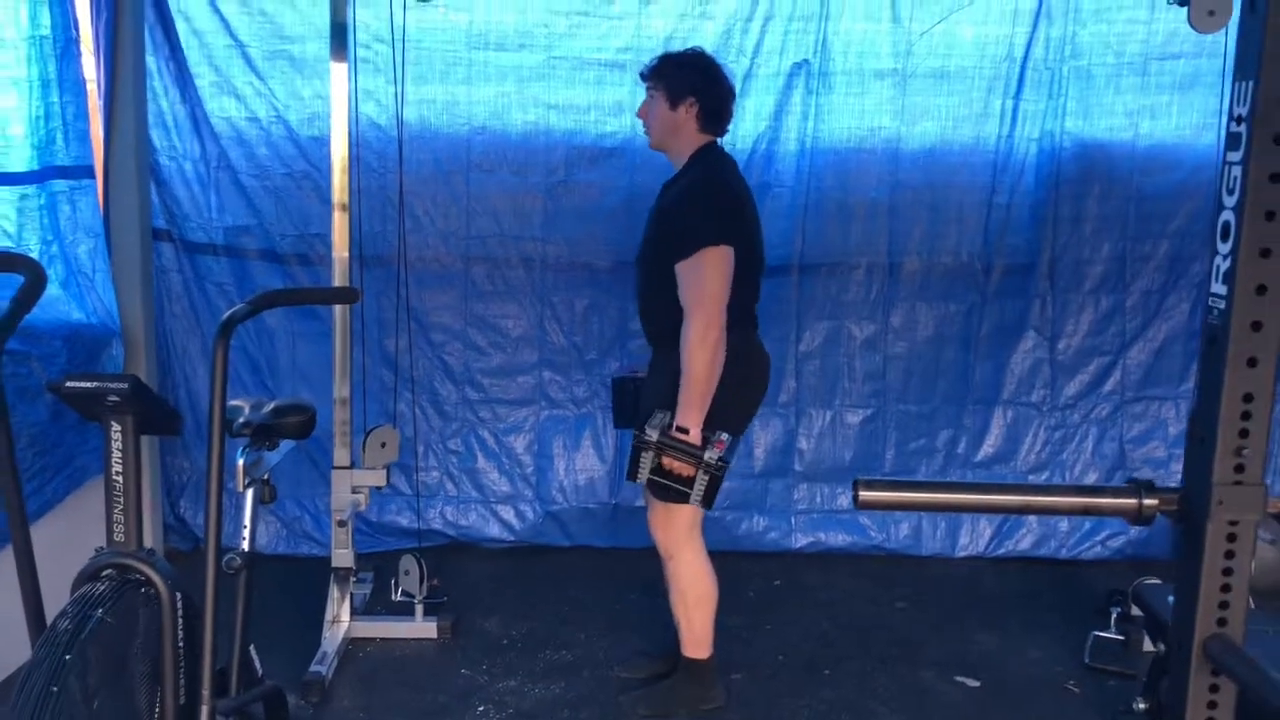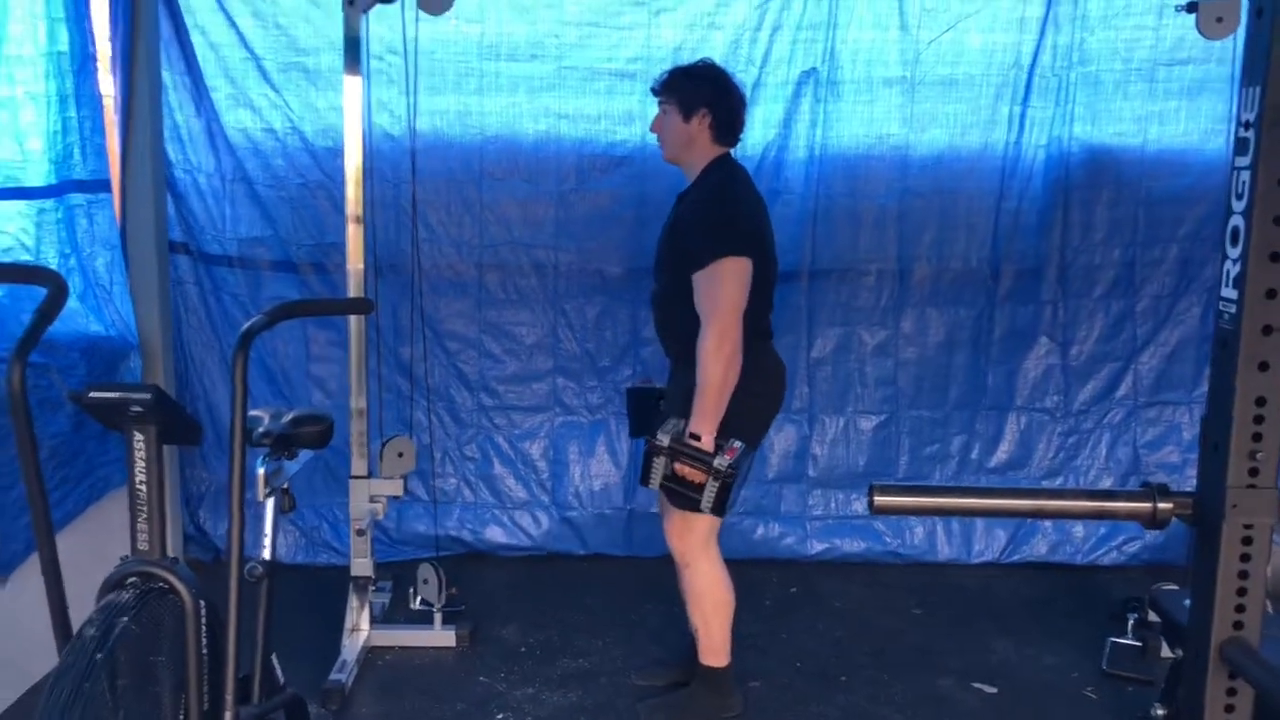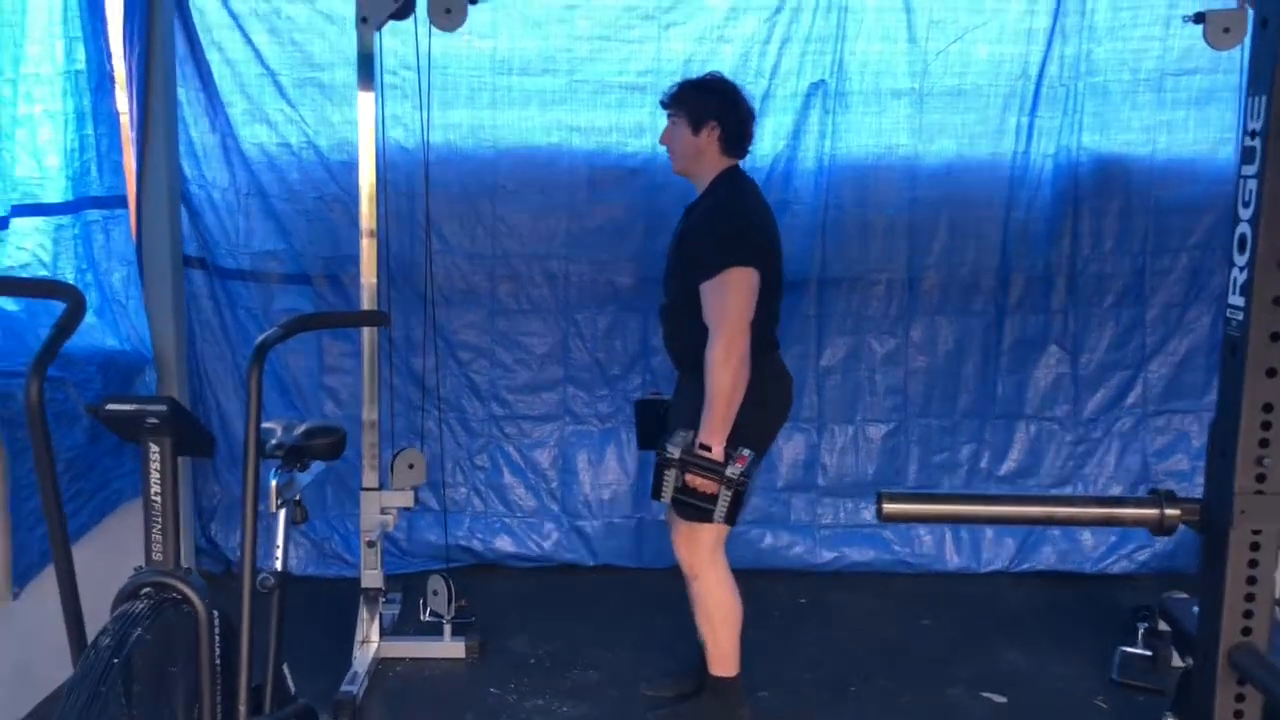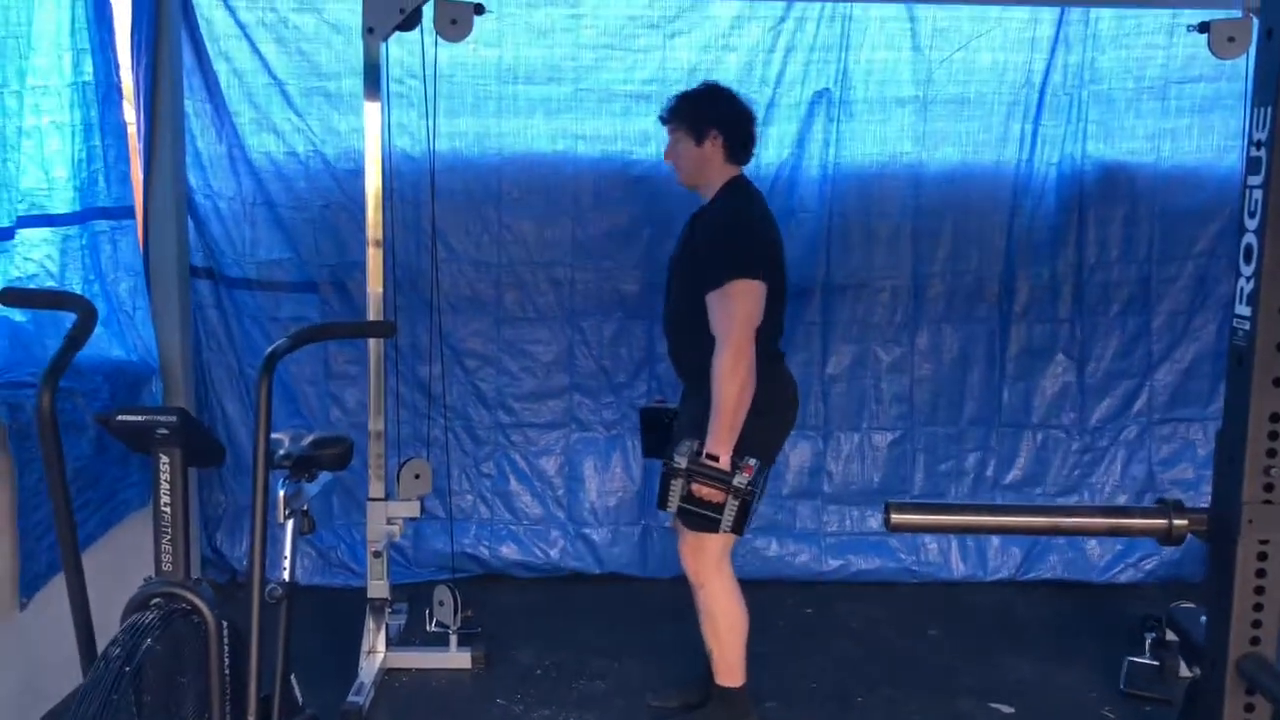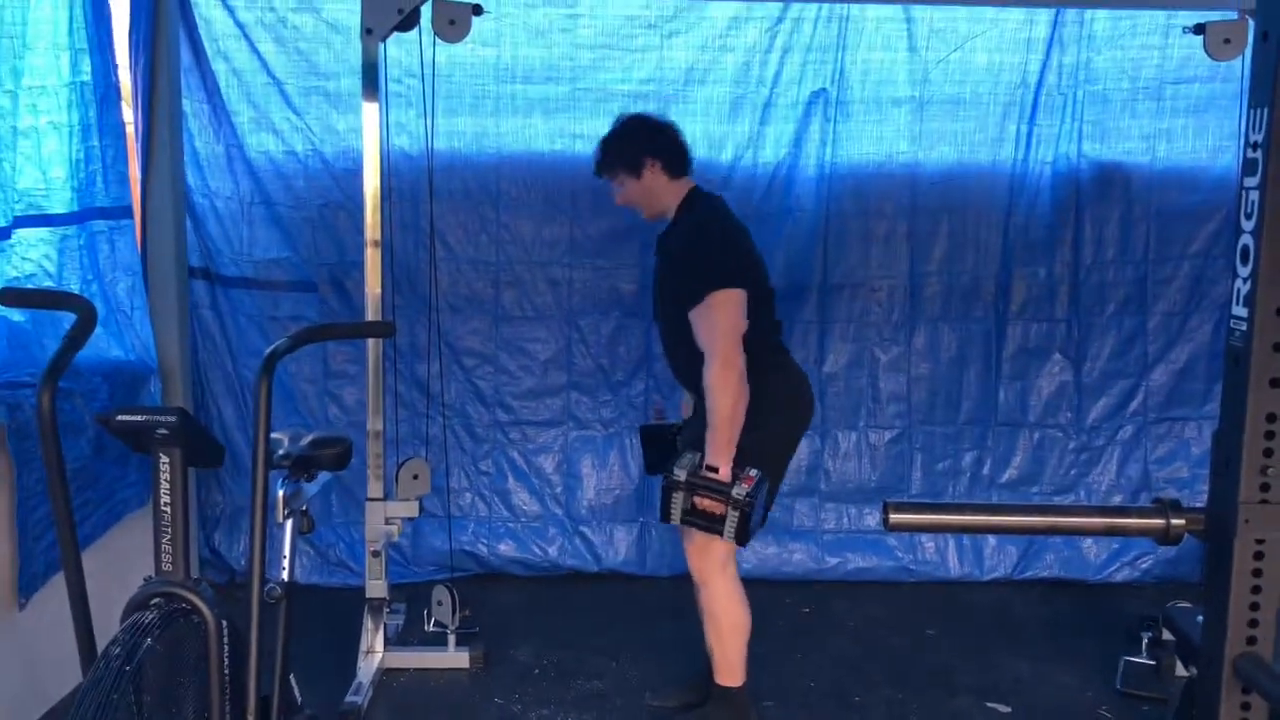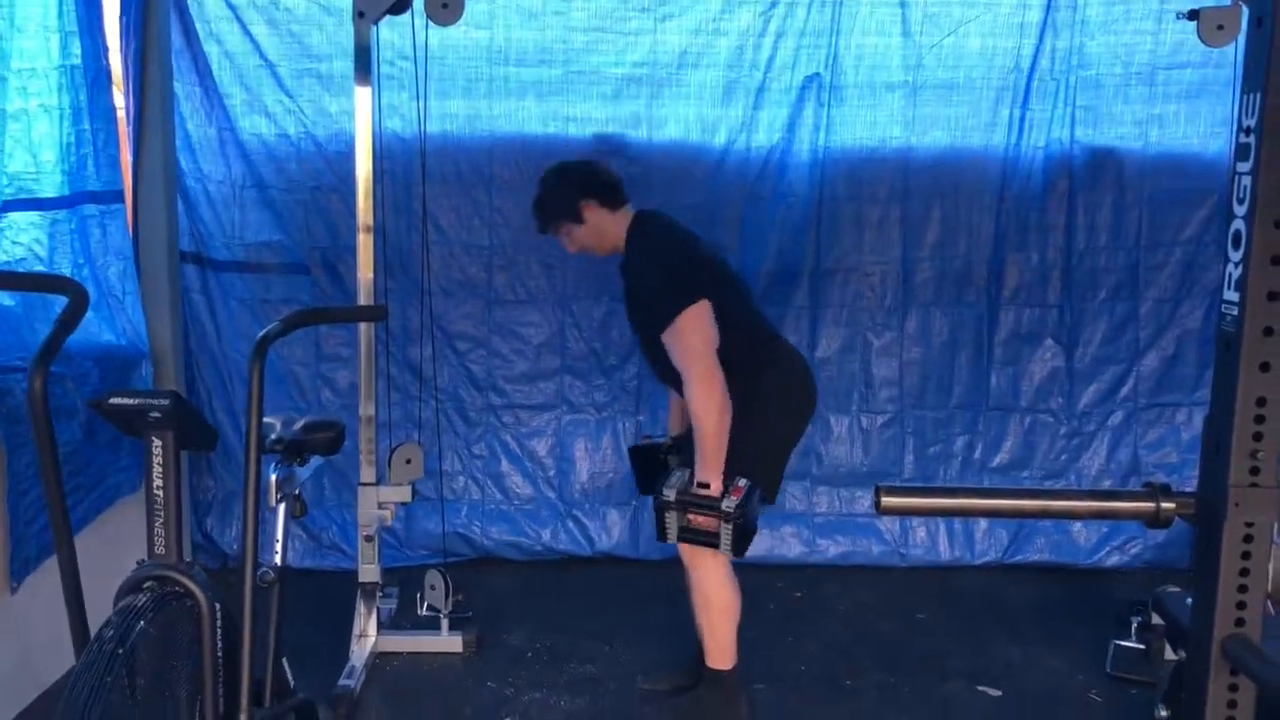
dt=0.3s
person 1, frame 1
left shoulder: (702, 192)
right shoulder: (702, 180)
left elbow: (706, 320)
left wrist: (688, 421)
right wrist: (663, 388)
left hip: (709, 377)
right hip: (688, 368)
left knee: (673, 525)
right knee: (666, 514)
right ankle: (686, 648)
person 1, frame 2
left shoulder: (717, 202)
right shoulder: (715, 192)
left elbow: (722, 329)
left wrist: (701, 429)
right wrist: (685, 404)
left hip: (728, 388)
right hip: (712, 380)
left knee: (689, 534)
right knee: (681, 520)
right ankle: (703, 656)
person 1, frame 3
left shoulder: (727, 213)
right shoulder: (720, 204)
left elbow: (730, 338)
left wrist: (711, 439)
right wrist: (693, 413)
left hip: (732, 399)
right hip: (712, 391)
left knee: (697, 545)
right knee: (689, 532)
right ankle: (713, 667)
person 1, frame 4
left shoulder: (734, 222)
right shoulder: (722, 214)
left elbow: (736, 350)
left wrist: (717, 449)
right wrist: (696, 420)
left hip: (738, 410)
right hip: (714, 401)
left knee: (703, 554)
right knee: (697, 545)
person 1, frame 5
left shoulder: (700, 236)
right shoulder: (694, 225)
left elbow: (725, 360)
left wrist: (717, 462)
right wrist: (691, 424)
left hip: (761, 408)
right hip: (749, 403)
left knee: (708, 552)
right knee: (702, 542)
person 1, frame 6
left shoulder: (654, 260)
right shoulder: (652, 244)
left elbow: (703, 376)
right elbow: (688, 363)
left wrist: (708, 477)
right wrist: (676, 438)
left hip: (766, 398)
right hip: (755, 390)
left knee: (701, 541)
right ankle: (708, 661)
